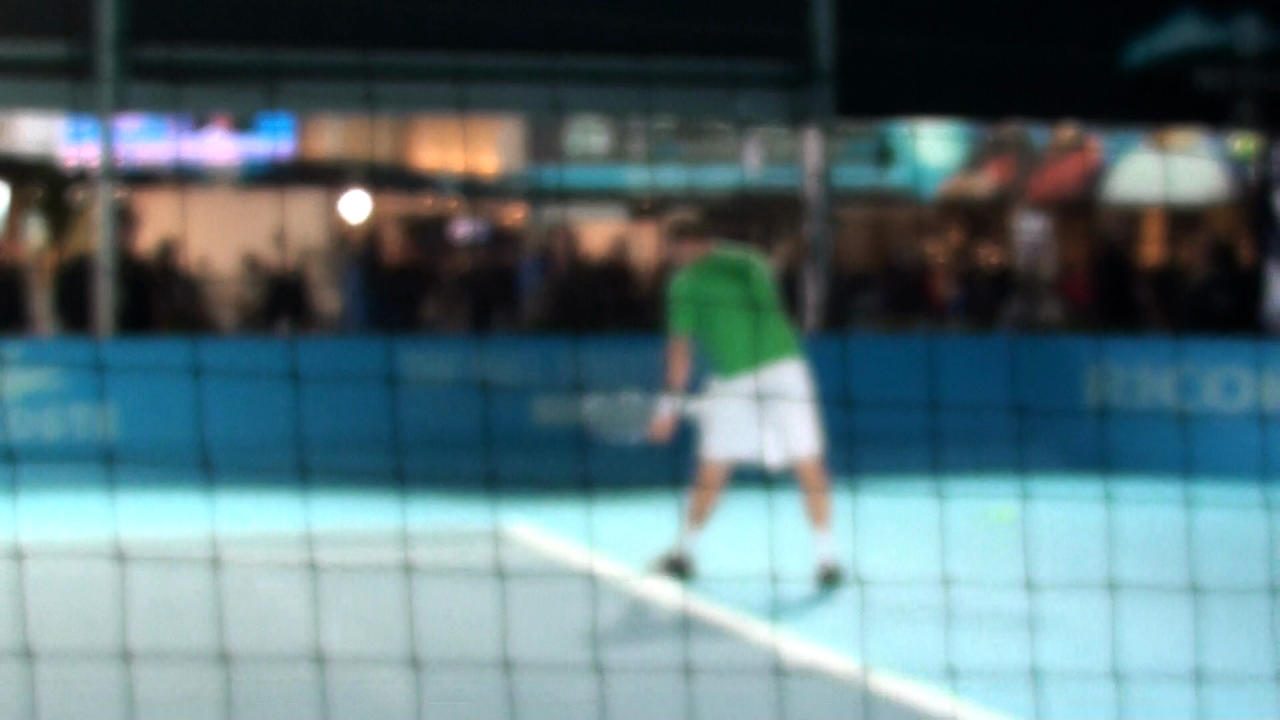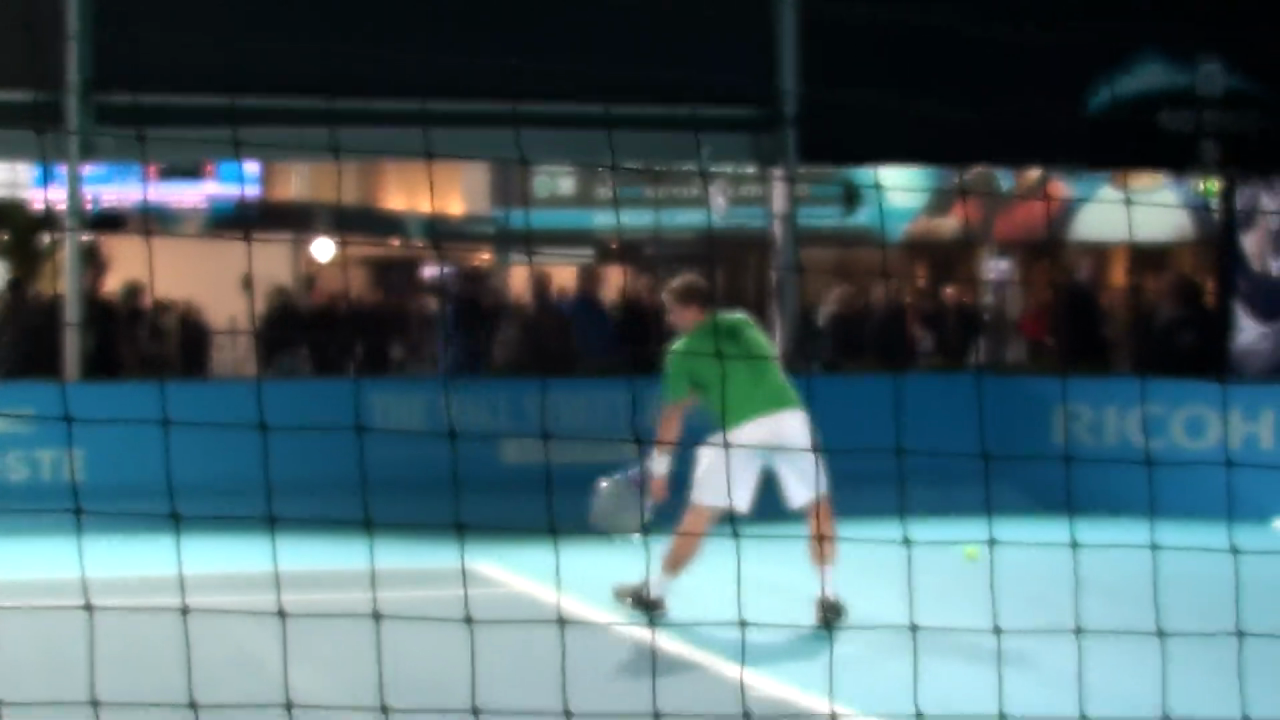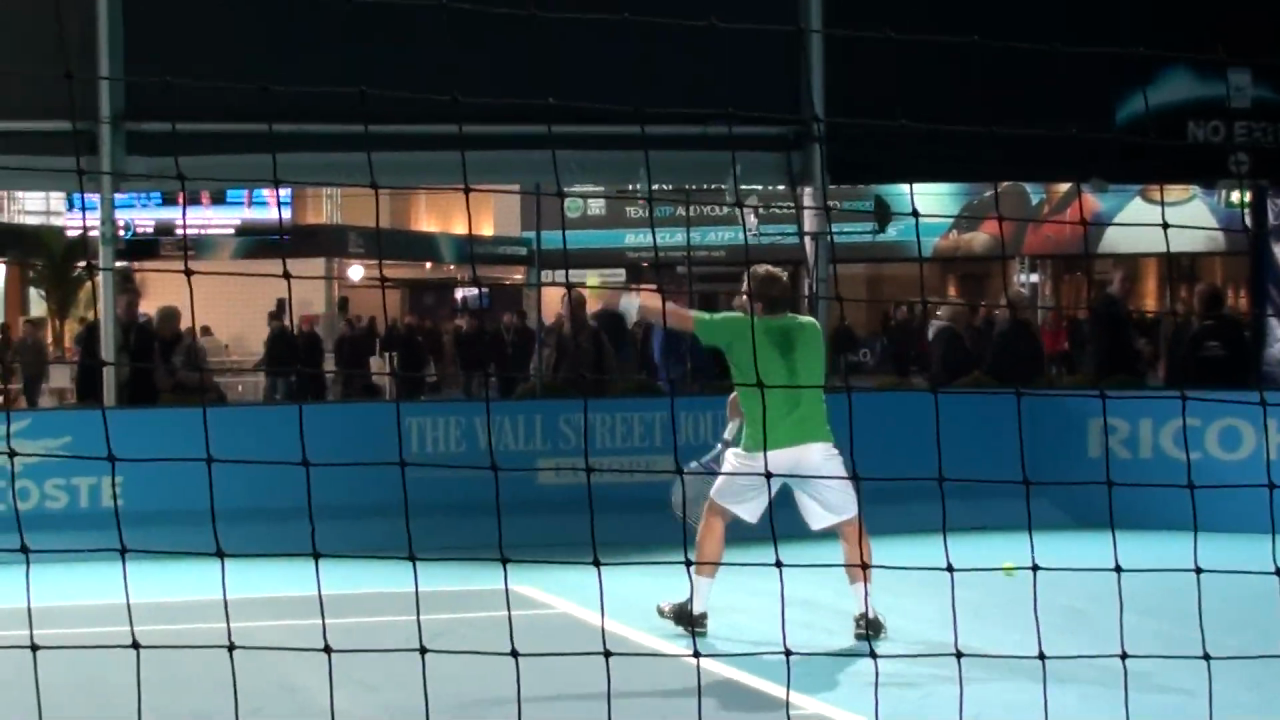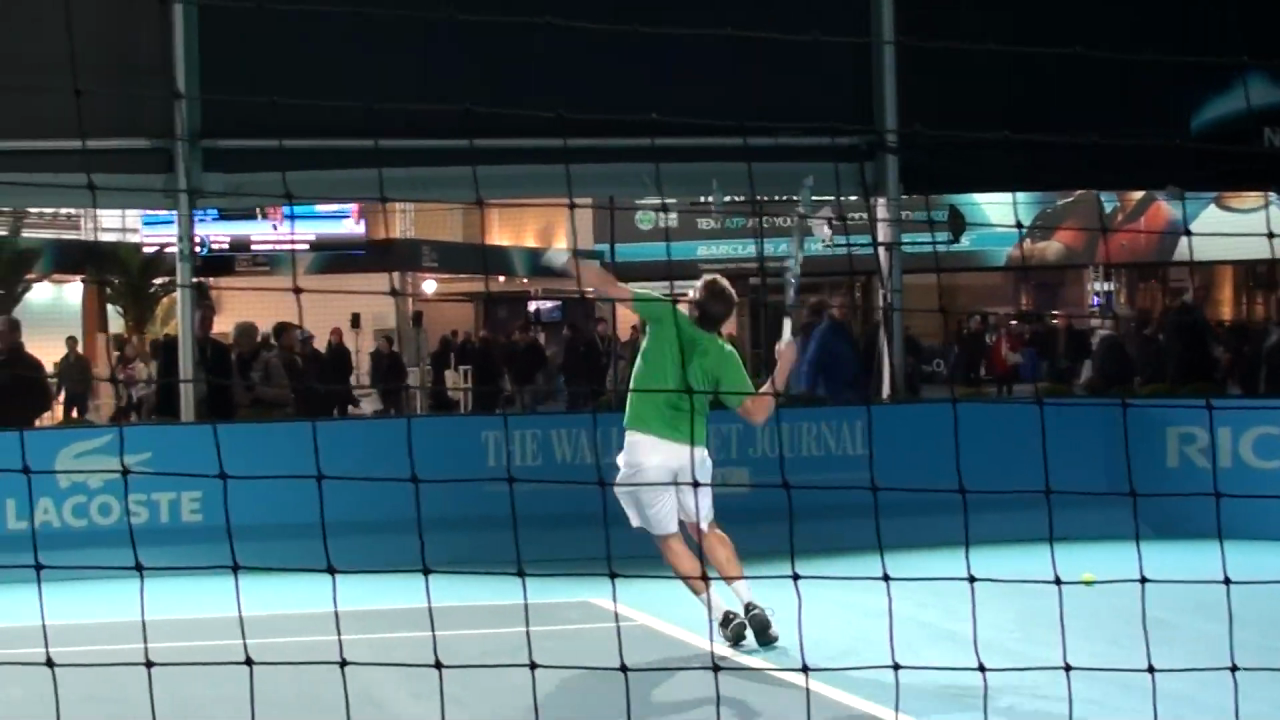
dt=0.7s
person 1, frame 1
left shoulder: (687, 281)
right shoulder: (752, 261)
left elbow: (681, 346)
left wrist: (670, 403)
left hip: (737, 378)
right hip: (785, 366)
left knee: (712, 471)
right knee: (809, 467)
left ankle: (683, 554)
right ankle: (827, 561)
person 1, frame 2
left shoulder: (682, 352)
right shoulder: (743, 323)
left elbow: (672, 417)
left wrist: (658, 468)
right wrist: (686, 401)
left hip: (741, 430)
right hip: (789, 418)
left knee: (698, 517)
right knee: (818, 509)
left ankle: (652, 594)
right ankle: (828, 599)
person 1, frame 3
left shoulder: (740, 328)
right shoulder: (811, 329)
left elbow: (677, 316)
left wrist: (624, 300)
left hip: (759, 451)
right hip: (816, 447)
left knee: (715, 515)
right knee: (851, 528)
left ankle: (693, 610)
right ankle: (865, 615)
person 1, frame 4
left shoulder: (669, 318)
right shoulder: (722, 356)
left elbow: (611, 288)
right elbow: (758, 413)
left wrist: (564, 262)
right wrist: (783, 368)
left hip: (645, 448)
right hip: (690, 451)
left knee: (670, 539)
right knee: (707, 530)
left ankle: (724, 616)
right ankle: (750, 607)
